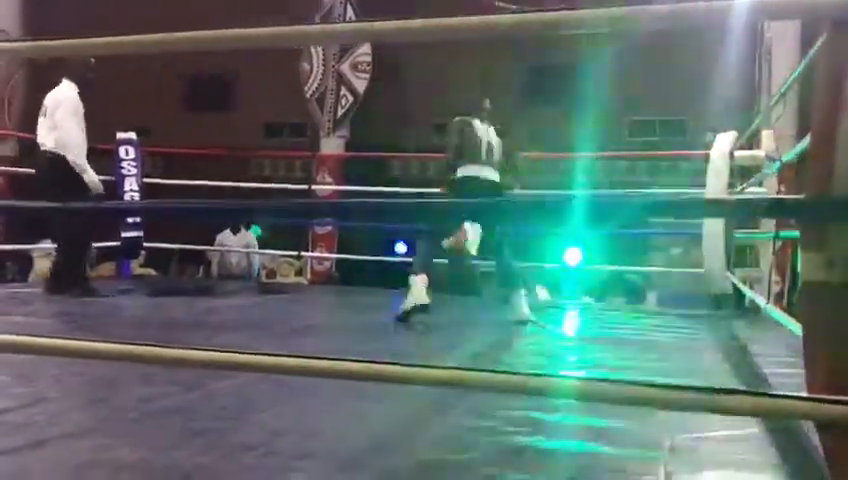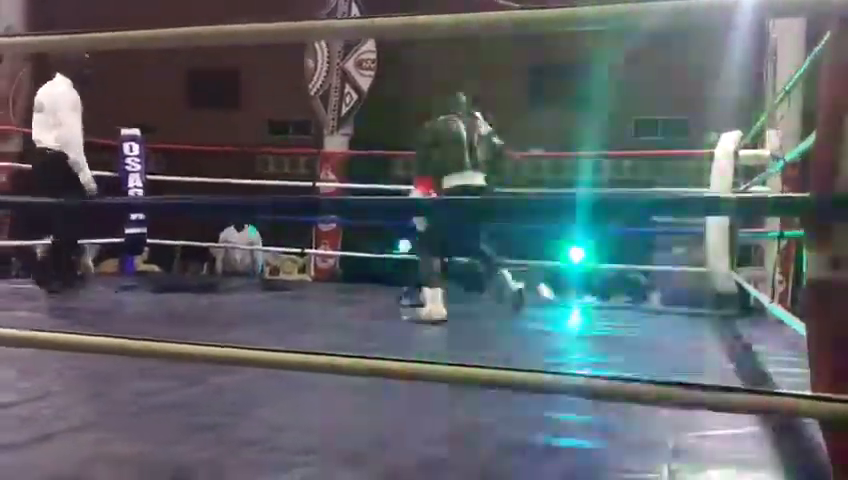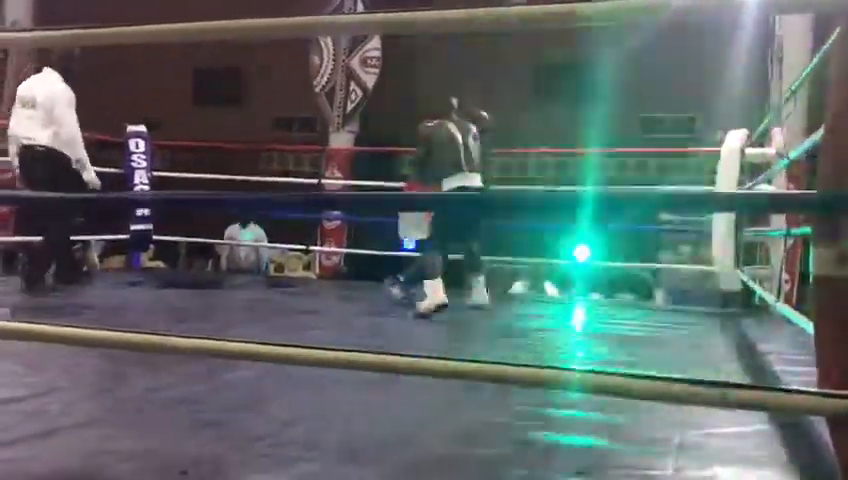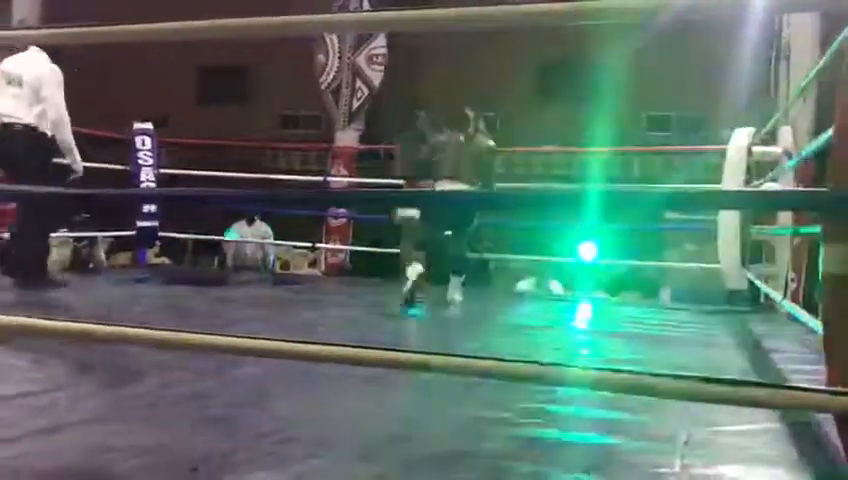
dt=0.2s
person 1, frame 1
left shoulder: (55, 94)
right shoulder: (69, 98)
right elbow: (70, 141)
right wrist: (89, 174)
left hip: (48, 163)
right hip: (61, 166)
left knee: (65, 226)
right knee: (77, 226)
left ankle: (62, 279)
right ankle: (76, 281)
person 1, frame 2
left shoulder: (45, 90)
right shoulder: (67, 94)
left elbow: (42, 129)
right elbow: (70, 138)
right wrist: (85, 174)
left hip: (42, 159)
right hip: (59, 162)
left knee: (62, 221)
right knee: (69, 222)
left ankle: (64, 273)
right ankle: (46, 272)
person 1, frame 3
left shoulder: (26, 86)
right shoulder: (61, 90)
left elbow: (13, 129)
right elbow: (70, 135)
left wrist: (17, 164)
right wrist: (88, 172)
left hip: (28, 157)
right hip: (51, 159)
left knee: (55, 218)
right knee: (60, 219)
left ankle: (67, 269)
right ankle: (35, 274)
person 1, frame 4
right shoulder: (49, 70)
right elbow: (57, 116)
right wrist: (74, 157)
right hip: (32, 141)
left knee: (30, 204)
right knee: (42, 207)
right ankle: (32, 272)
person 2, frame 1
left shoulder: (460, 124)
right shoulder: (496, 137)
left elbow: (451, 152)
right elbow: (510, 168)
left hip: (466, 184)
right hip: (492, 188)
left knee: (429, 239)
right knee: (499, 249)
left ankle: (418, 295)
right ankle: (521, 307)
person 2, frame 2
left shoulder: (437, 126)
right shoulder: (481, 127)
left elbow: (423, 160)
right elbow: (500, 155)
left hip: (456, 191)
right hip: (480, 191)
left knee: (428, 245)
right knee: (475, 244)
left ankle: (433, 306)
right ankle: (507, 283)
person 2, frame 3
left shoulder: (430, 130)
right shoulder: (472, 128)
left elbow: (419, 163)
left hip: (454, 191)
right hip: (475, 189)
left knee: (434, 245)
right knee: (470, 241)
left ankle: (434, 295)
right ankle: (478, 293)
person 2, frame 4
left shoulder: (441, 139)
right shoulder: (484, 144)
left elbow: (419, 166)
right elbow: (486, 182)
left knee: (415, 241)
right knee: (458, 244)
left ankle: (415, 273)
right ankle: (454, 290)
